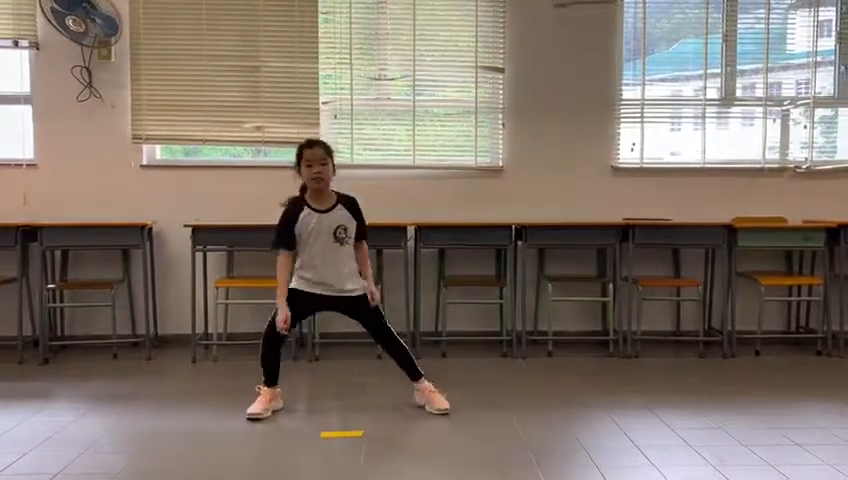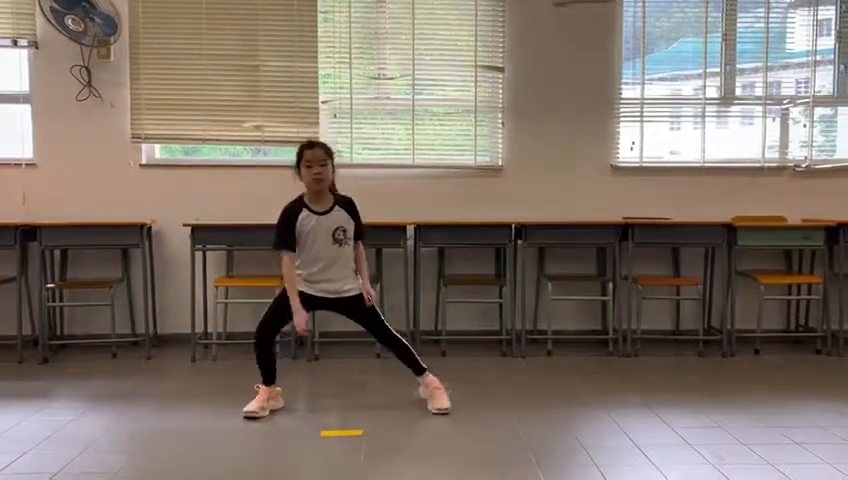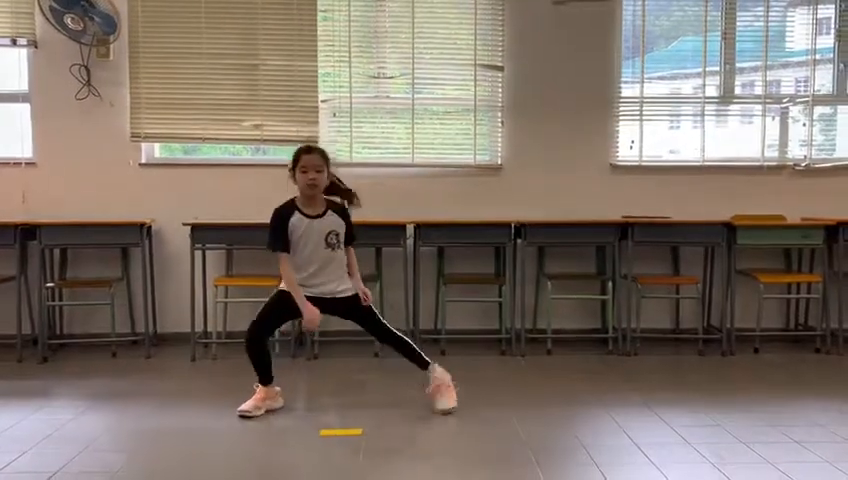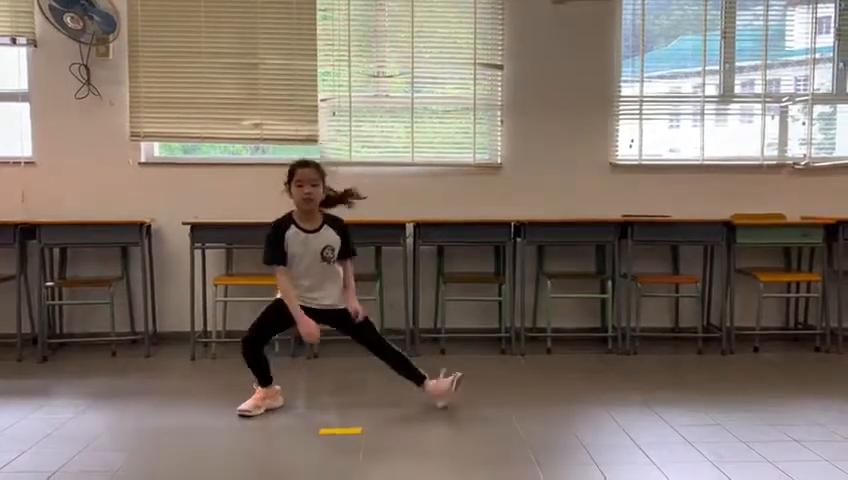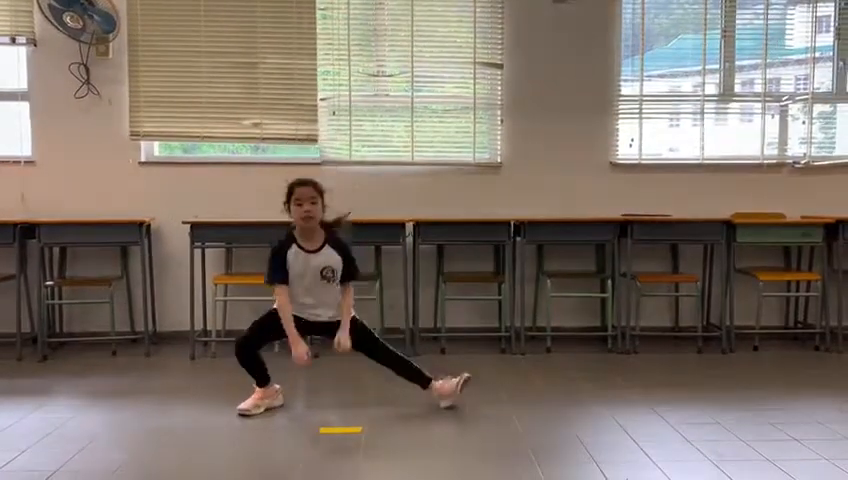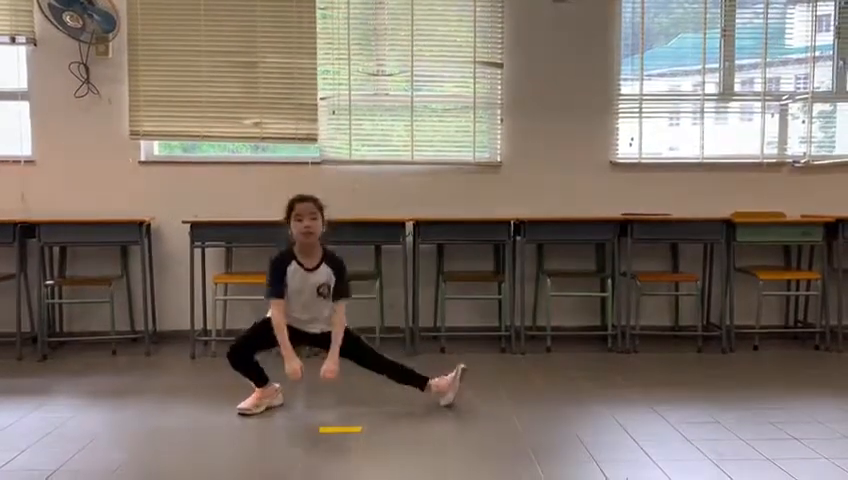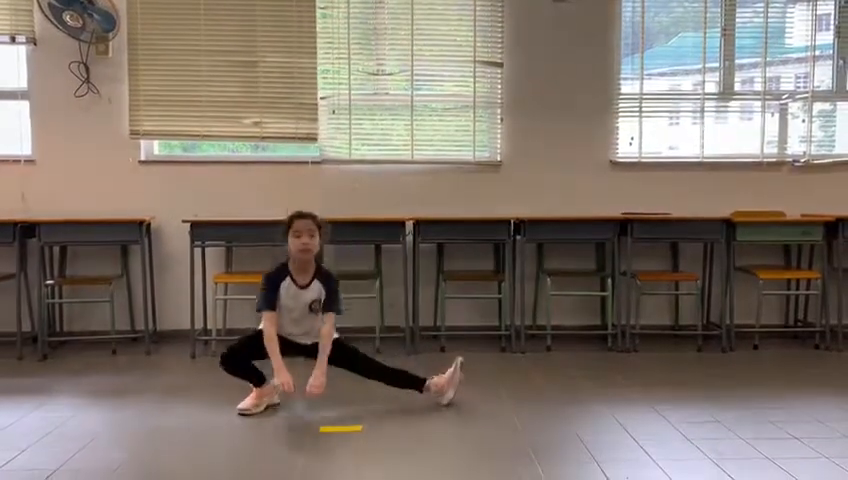
dt=0.1s
person 1, frame 1
left shoulder: (349, 205)
right shoulder: (294, 212)
left elbow: (360, 245)
right elbow: (284, 258)
left wrist: (369, 282)
right wrist: (282, 304)
left hip: (349, 288)
right hip: (306, 287)
left knee: (385, 335)
right knee: (272, 334)
left ankle: (422, 386)
right ankle: (270, 393)
person 1, frame 2
left shoulder: (347, 208)
right shoulder: (291, 214)
left elbow: (357, 246)
right elbow: (288, 263)
left wrist: (365, 282)
right wrist: (296, 308)
left hip: (346, 289)
right hip: (303, 288)
left knee: (384, 333)
right knee: (263, 334)
left ankle: (427, 381)
right ankle: (269, 392)
person 1, frame 3
left shoulder: (339, 213)
right shoulder: (283, 215)
right elbow: (284, 263)
left wrist: (357, 282)
right wrist: (304, 306)
left hip: (339, 290)
right hip: (298, 289)
left knee: (382, 331)
right knee: (255, 334)
left ankle: (434, 375)
right ankle: (267, 391)
person 1, frame 4
left shoulder: (337, 227)
right shoulder: (279, 230)
left elbow: (346, 265)
right elbow: (281, 277)
left wrist: (352, 298)
right wrist: (301, 319)
left hip: (334, 302)
right hip: (293, 302)
left knee: (377, 343)
right knee: (250, 342)
left ankle: (431, 385)
right ankle: (267, 392)
person 1, frame 5
left shoulder: (339, 247)
right shoulder: (282, 249)
left elbow: (347, 290)
right elbow: (281, 296)
left wrist: (344, 329)
right wrist: (295, 340)
left hip: (333, 315)
right hip: (293, 312)
left knee: (378, 349)
right knee: (243, 346)
left ankle: (435, 387)
right ankle: (267, 391)
person 1, frame 6
left shoulder: (335, 265)
right shoulder: (279, 264)
left elbow: (339, 313)
right elbow: (277, 312)
left wrist: (334, 356)
right wrist: (289, 357)
left hip: (325, 328)
right hip: (289, 325)
left knee: (374, 360)
right knee: (237, 353)
left ankle: (434, 386)
right ankle: (265, 390)
person 1, frame 7
left shoulder: (327, 280)
right shoulder: (274, 278)
left elbow: (327, 326)
right elbow: (269, 325)
left wrist: (320, 371)
right wrist: (279, 370)
left hip: (316, 337)
right hip: (280, 336)
left knee: (367, 366)
right knee: (229, 359)
left ankle: (431, 386)
right ankle: (263, 389)
